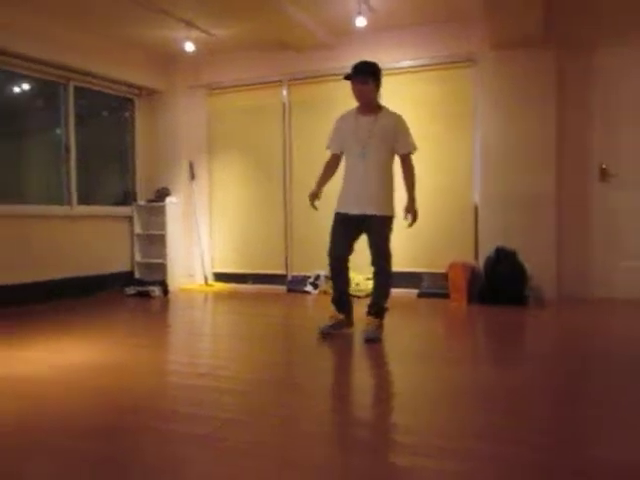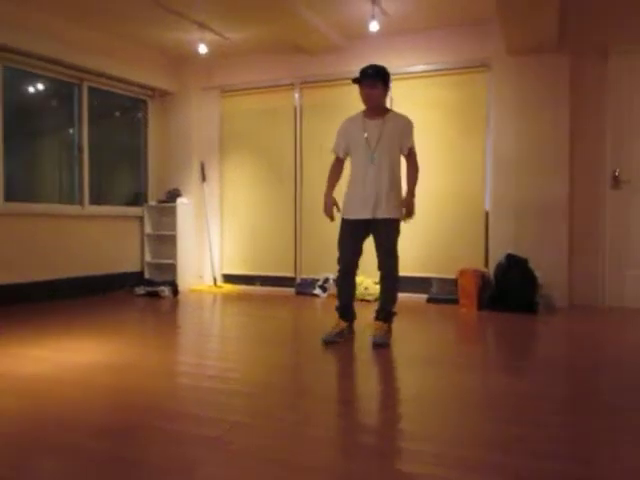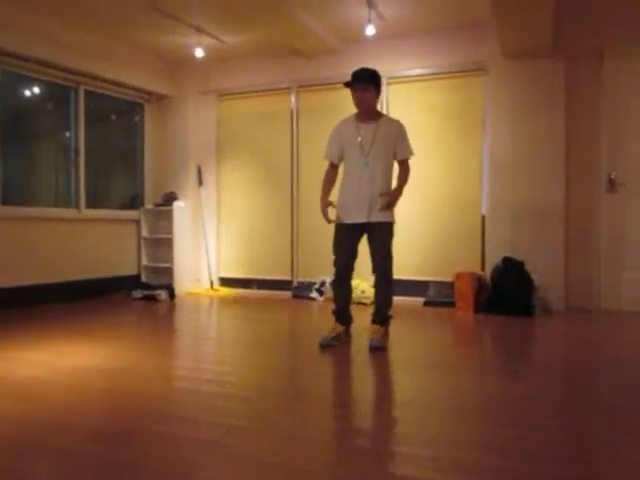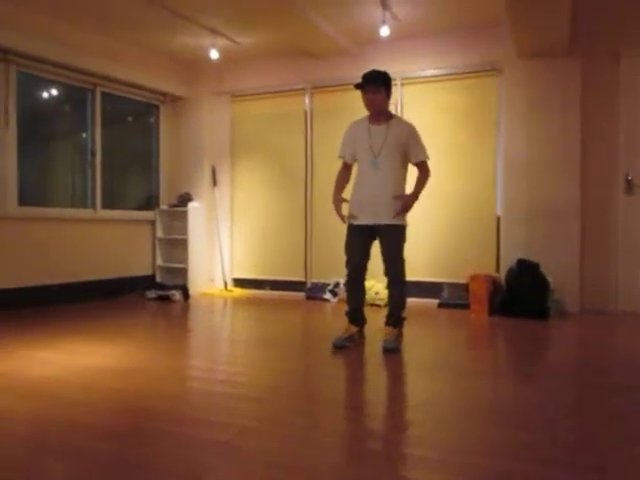
dt=0.2s
person 1, frame 1
left shoulder: (394, 122)
right shoulder: (344, 121)
left elbow: (406, 162)
right elbow: (335, 158)
left wrist: (411, 200)
right wrist: (318, 187)
left hip: (380, 206)
right hip: (347, 204)
left knee: (381, 263)
right knee: (336, 257)
left ankle: (375, 318)
right ankle: (342, 313)
person 1, frame 2
left shoulder: (402, 124)
right shoulder: (350, 125)
left elbow: (411, 161)
right elbow: (339, 161)
left wrist: (410, 194)
right wrist: (328, 194)
left hip: (388, 209)
right hip: (354, 208)
left knee: (388, 268)
right knee: (346, 265)
left ankle: (383, 323)
right ankle: (345, 322)
person 1, frame 3
left shoulder: (394, 128)
right shoulder: (342, 129)
left elbow: (404, 166)
right elbow: (333, 167)
left wrist: (397, 191)
right wrist: (324, 197)
left hip: (380, 214)
right hip: (347, 212)
left knee: (382, 271)
right knee: (342, 269)
left ankle: (379, 327)
right ankle: (342, 325)
person 1, frame 4
left shoulder: (405, 130)
right shoulder: (355, 129)
left elbow: (423, 168)
right elbow: (346, 167)
left wrist: (414, 195)
right wrist: (337, 193)
left hip: (392, 216)
right hip: (359, 214)
left knee: (395, 273)
right knee: (354, 271)
left ankle: (393, 329)
right ankle: (355, 326)
